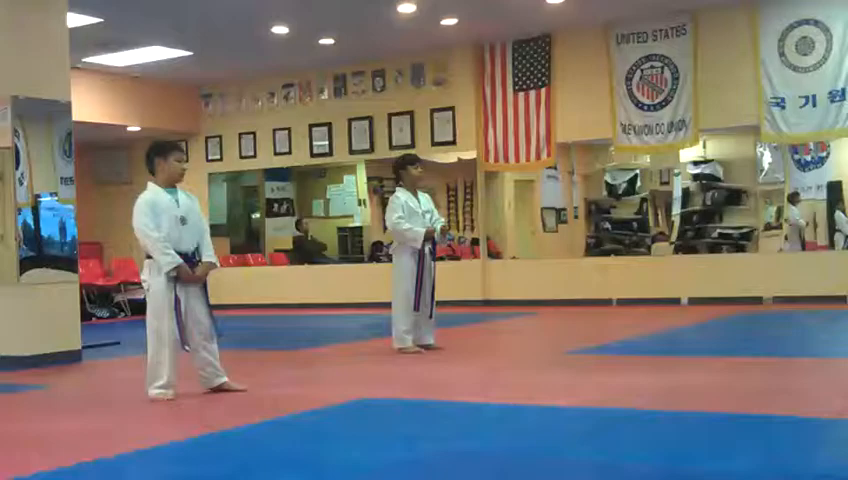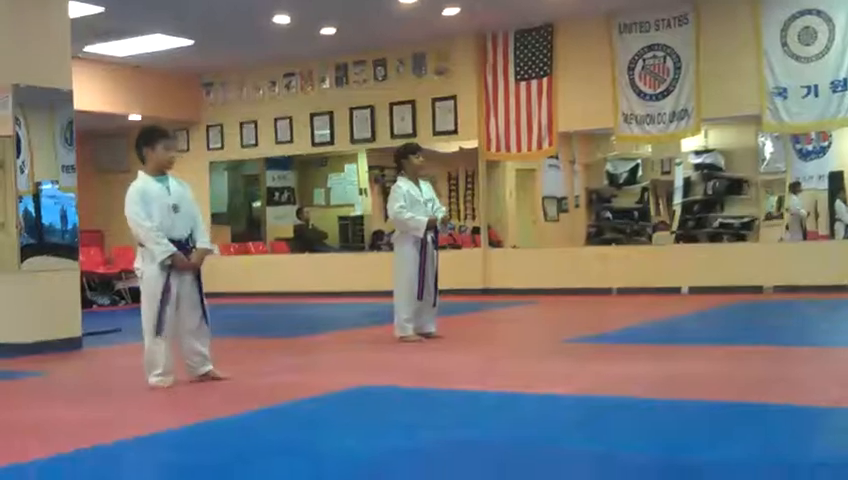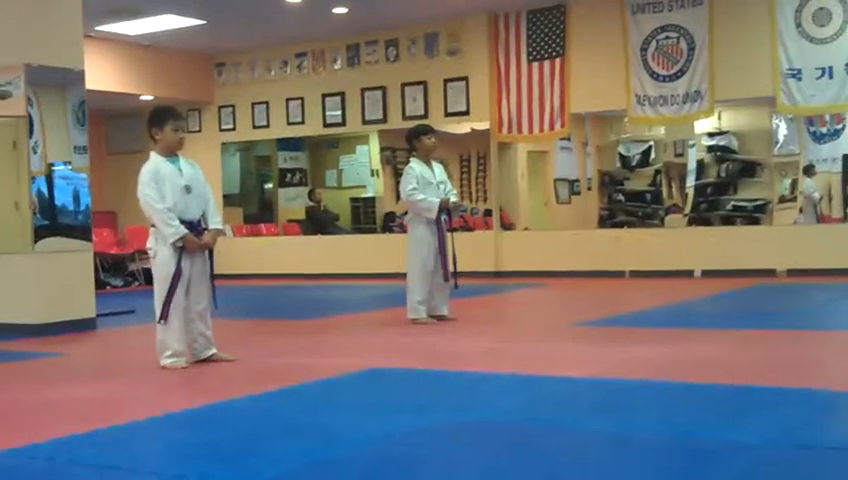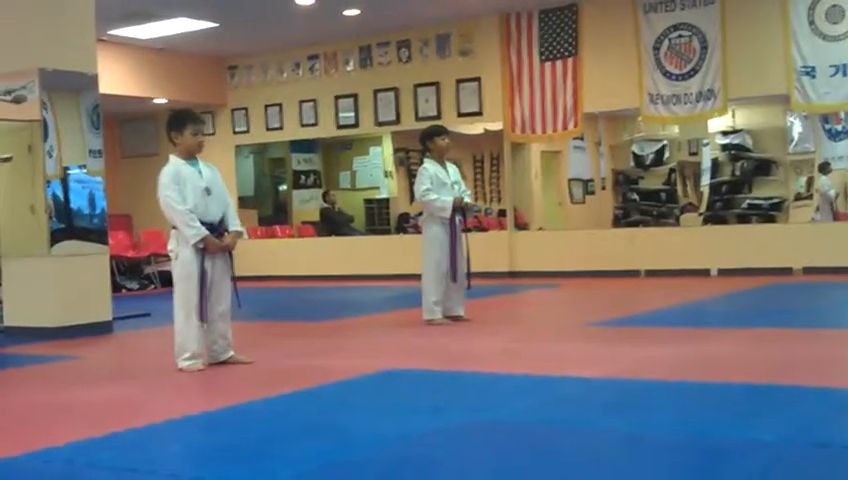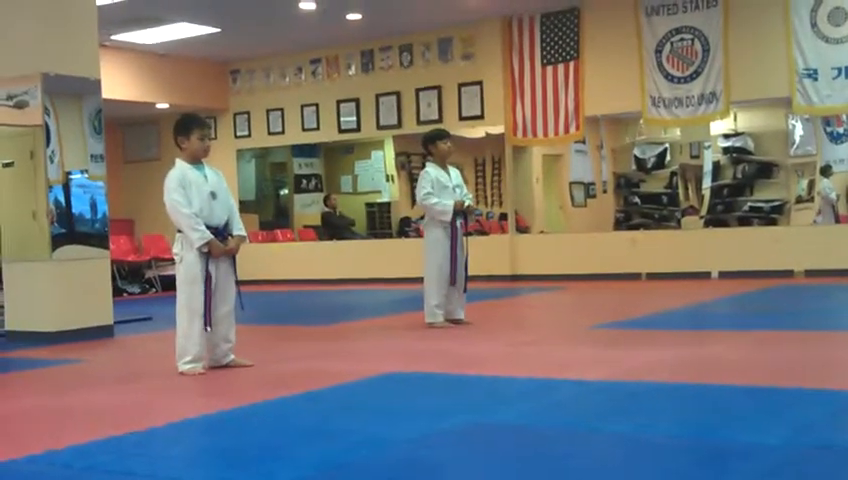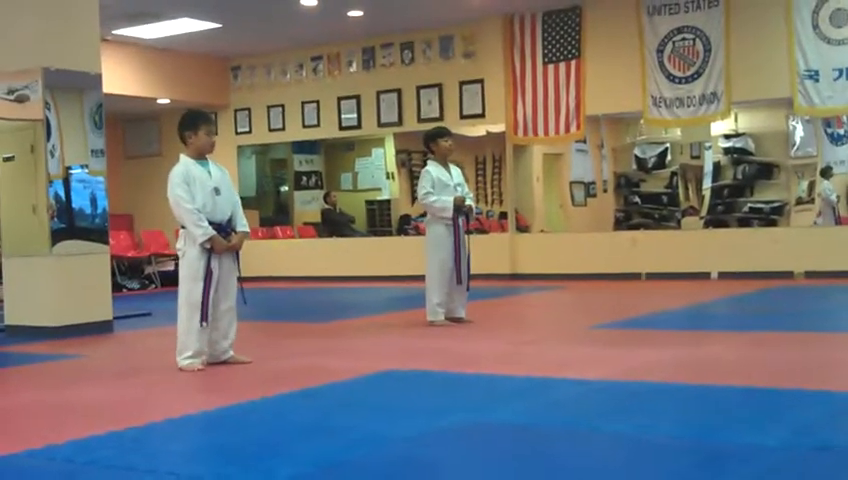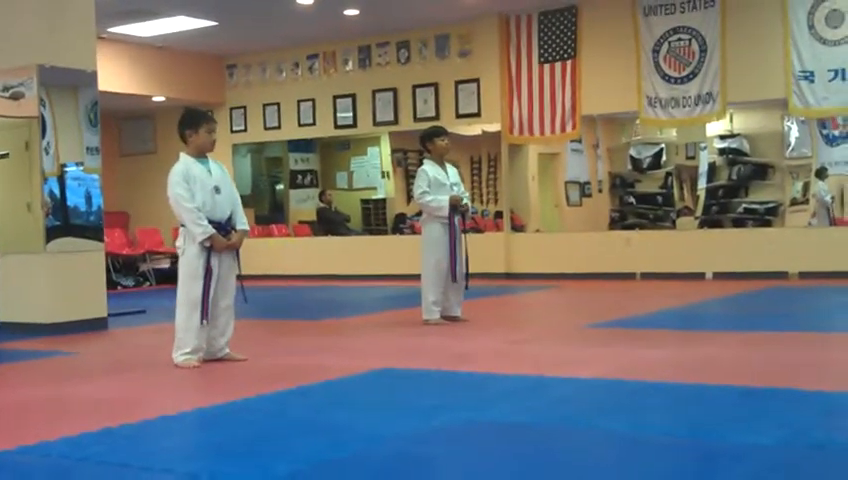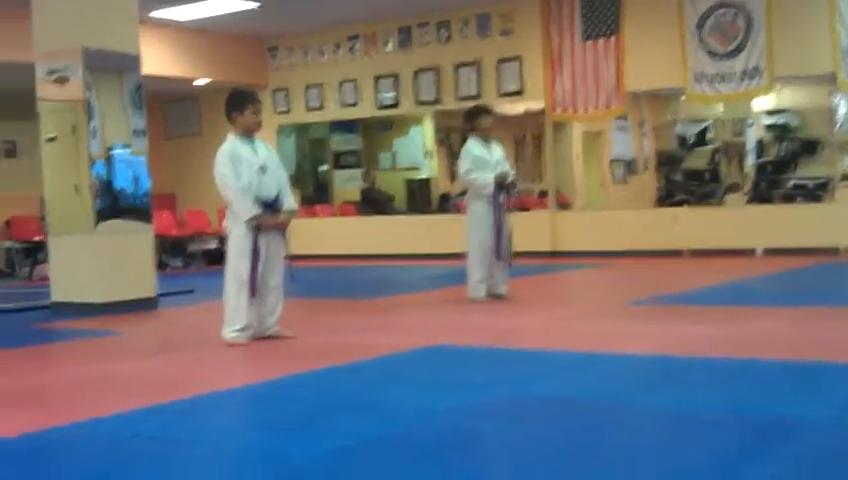
dt=0.3s
person 1, frame 1
left shoulder: (189, 200)
right shoulder: (147, 200)
left elbow: (203, 232)
right elbow: (152, 239)
left wrist: (206, 262)
right wrist: (178, 267)
left hip: (193, 271)
right hip: (163, 273)
left knee: (203, 328)
right knee: (163, 333)
left ankle: (215, 379)
right ankle: (161, 387)
person 1, frame 2
left shoulder: (181, 186)
right shoulder: (138, 189)
left elbow: (196, 219)
right elbow: (144, 228)
left wrist: (201, 249)
right wrist: (172, 255)
left hip: (187, 259)
right hip: (156, 262)
left knee: (194, 316)
right knee: (158, 320)
left ankle: (202, 367)
right ankle: (159, 374)
person 1, frame 3
left shoulder: (192, 167)
right shoulder: (150, 170)
left elbow: (207, 199)
right elbow: (156, 209)
left wrist: (213, 230)
right wrist: (184, 237)
left hip: (198, 240)
right hip: (169, 243)
left knee: (200, 301)
right knee: (171, 302)
left ankle: (203, 350)
right ankle: (173, 356)
person 1, frame 4
left shoulder: (210, 170)
right shoulder: (170, 173)
left elbow: (226, 202)
right elbow: (177, 211)
left wrist: (233, 232)
right wrist: (205, 238)
left hip: (218, 242)
right hip: (190, 245)
left knee: (220, 301)
right knee: (191, 303)
left ankle: (221, 352)
right ankle: (189, 357)
person 1, frame 5
left shoulder: (215, 174)
right shoulder: (176, 176)
left elbow: (230, 206)
right elbow: (182, 215)
left wrist: (237, 236)
right wrist: (209, 242)
left hip: (222, 245)
right hip: (194, 248)
left knee: (224, 304)
right knee: (193, 305)
left ankle: (222, 355)
right ankle: (191, 361)
person 1, frame 6
left shoulder: (219, 170)
right shoulder: (180, 172)
left elbow: (234, 202)
right elbow: (186, 210)
left wrist: (240, 232)
right wrist: (212, 238)
left hip: (226, 242)
right hip: (198, 244)
left knee: (225, 300)
right knee: (194, 301)
left ankle: (221, 351)
right ankle: (190, 356)
person 1, frame 7
left shoulder: (219, 168)
right shoulder: (181, 170)
left elbow: (234, 200)
right elbow: (186, 209)
left wrist: (240, 230)
right wrist: (211, 236)
left hip: (226, 240)
right hip: (197, 242)
left knee: (224, 298)
right knee: (193, 297)
left ankle: (217, 348)
right ankle: (187, 352)
person 1, frame 8
left shoulder: (266, 149)
right shoulder: (228, 151)
left elbow: (281, 180)
right elbow: (231, 188)
left wrist: (286, 210)
right wrist: (257, 216)
left hip: (273, 221)
right hip: (245, 222)
left knee: (272, 276)
right knee: (242, 276)
left ankle: (266, 326)
right ankle: (236, 329)
person 2, frame 1
left shoulder: (425, 198)
right shoulder: (398, 199)
left elbow: (436, 219)
right elbow: (395, 225)
left wrist: (440, 229)
right wrist: (422, 233)
left hip: (425, 253)
right hip: (406, 253)
left knee: (427, 297)
right knee: (406, 297)
left ankle: (424, 339)
right ankle: (404, 341)
person 2, frame 2
left shoulder: (427, 187)
right shoulder: (399, 188)
left elbow: (437, 208)
right elbow: (397, 214)
left wrist: (441, 218)
right wrist: (424, 223)
left hip: (426, 241)
right hip: (409, 242)
left knee: (429, 285)
right knee: (408, 285)
left ankle: (425, 327)
right ankle: (405, 330)
person 2, frame 3
left shoulder: (439, 168)
right shoulder: (412, 169)
left elbow: (449, 190)
right elbow: (409, 196)
left wrist: (452, 202)
right wrist: (437, 204)
left hip: (438, 223)
right hip: (421, 224)
left knee: (440, 268)
right knee: (421, 267)
left ankle: (438, 309)
right ankle: (418, 312)
person 2, frame 4
left shoulder: (453, 169)
right shoulder: (426, 169)
left elbow: (463, 191)
right elbow: (423, 196)
left wrist: (466, 202)
right wrist: (450, 203)
left hip: (452, 223)
right hip: (435, 224)
left knee: (456, 268)
right knee: (436, 268)
left ankle: (453, 310)
right ankle: (433, 313)
person 2, frame 5
left shoulder: (455, 173)
right shoulder: (428, 173)
left elbow: (465, 195)
right elbow: (424, 200)
left wrist: (468, 206)
right wrist: (451, 207)
left hip: (455, 227)
right hip: (437, 228)
left knee: (458, 271)
right knee: (438, 271)
left ankle: (455, 313)
right ankle: (435, 316)
person 2, frame 6
left shoulder: (456, 171)
right shoulder: (429, 172)
left elbow: (467, 194)
right elbow: (424, 198)
left wrist: (468, 205)
right wrist: (452, 203)
left hip: (457, 225)
right hip: (439, 226)
left knee: (459, 269)
right knee: (440, 269)
left ankle: (455, 311)
right ankle: (436, 314)
person 2, frame 7
left shoulder: (452, 170)
right shoulder: (425, 170)
left elbow: (462, 193)
right elbow: (420, 197)
left wrist: (464, 204)
right wrist: (447, 202)
left hip: (452, 224)
right hip: (435, 224)
left knee: (456, 268)
right knee: (435, 268)
left ankle: (451, 310)
right ankle: (432, 313)
person 2, frame 8
left shoulder: (497, 147)
right shoulder: (470, 148)
left elbow: (506, 171)
right elbow: (465, 175)
left wrist: (508, 180)
right wrist: (492, 179)
left hip: (497, 202)
right hip: (480, 202)
left knee: (499, 244)
right knee: (480, 246)
left ankle: (497, 287)
right ankle: (478, 290)
